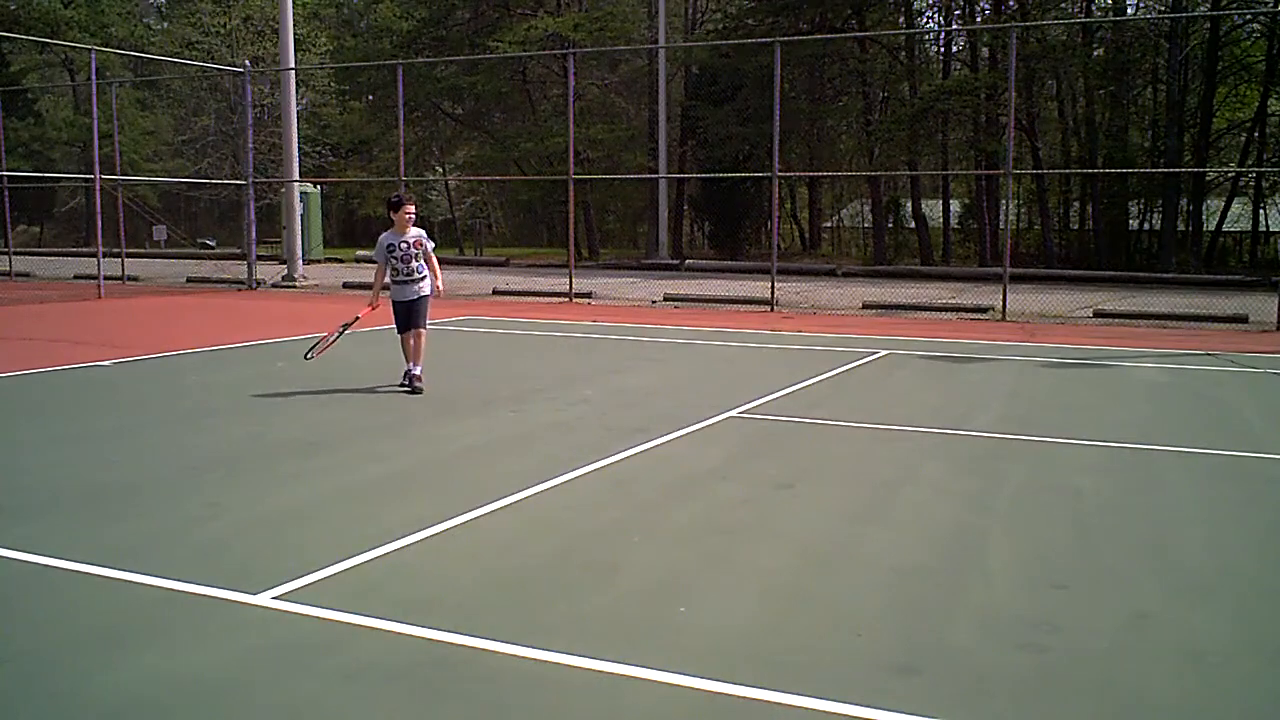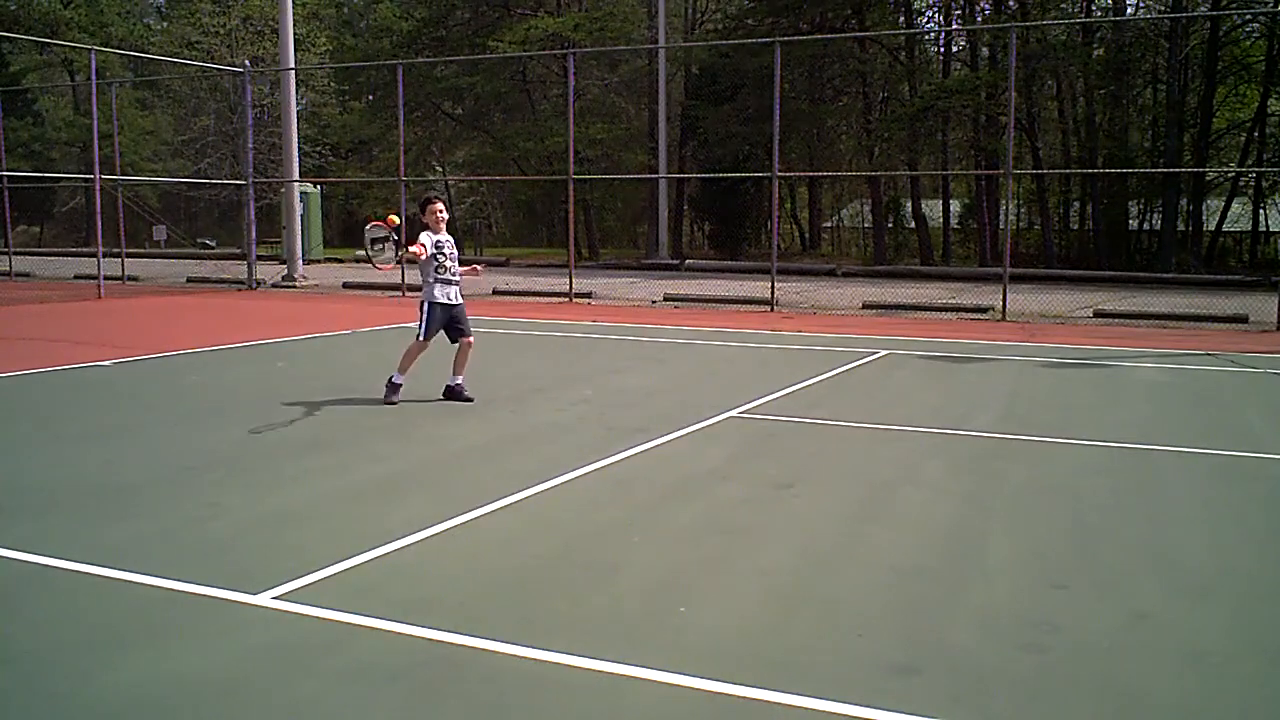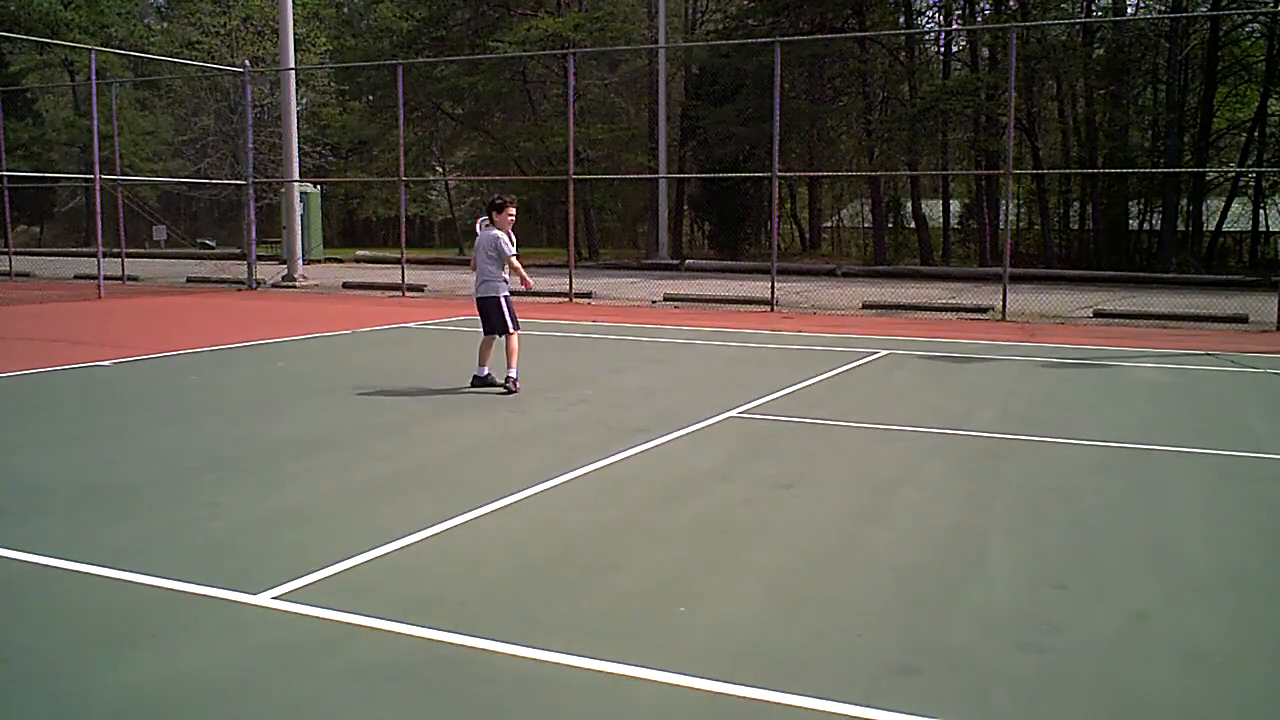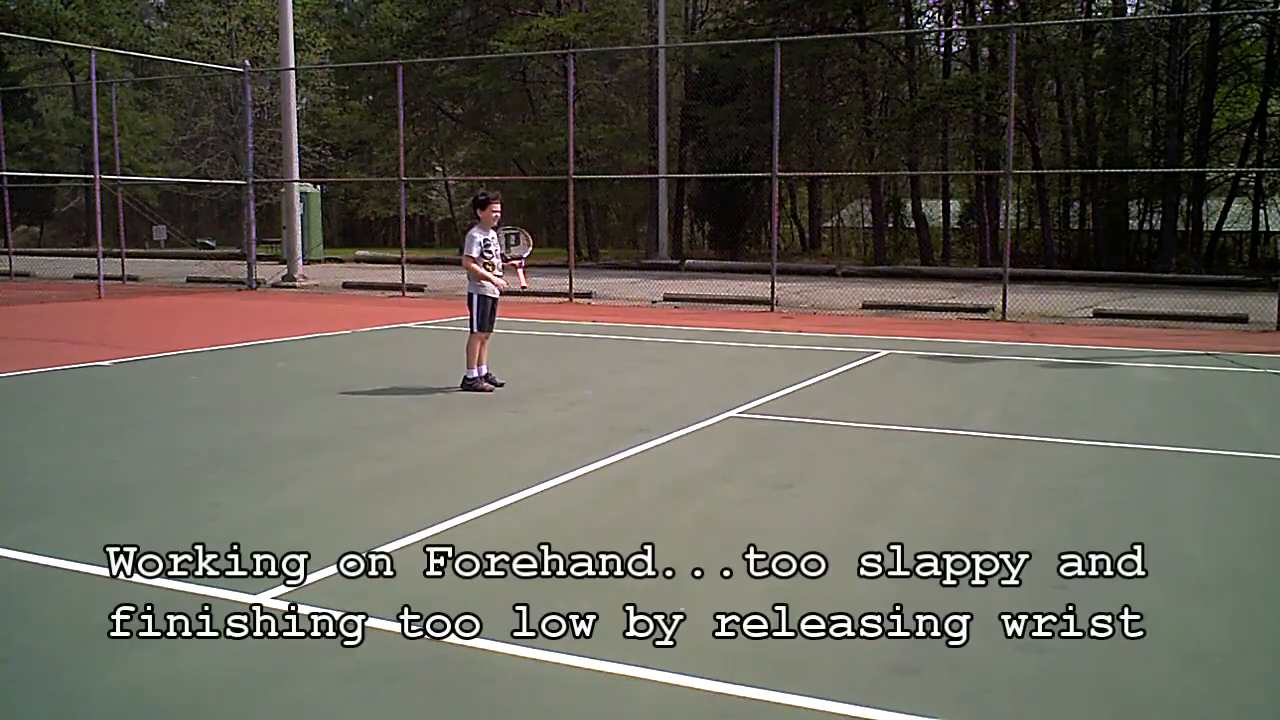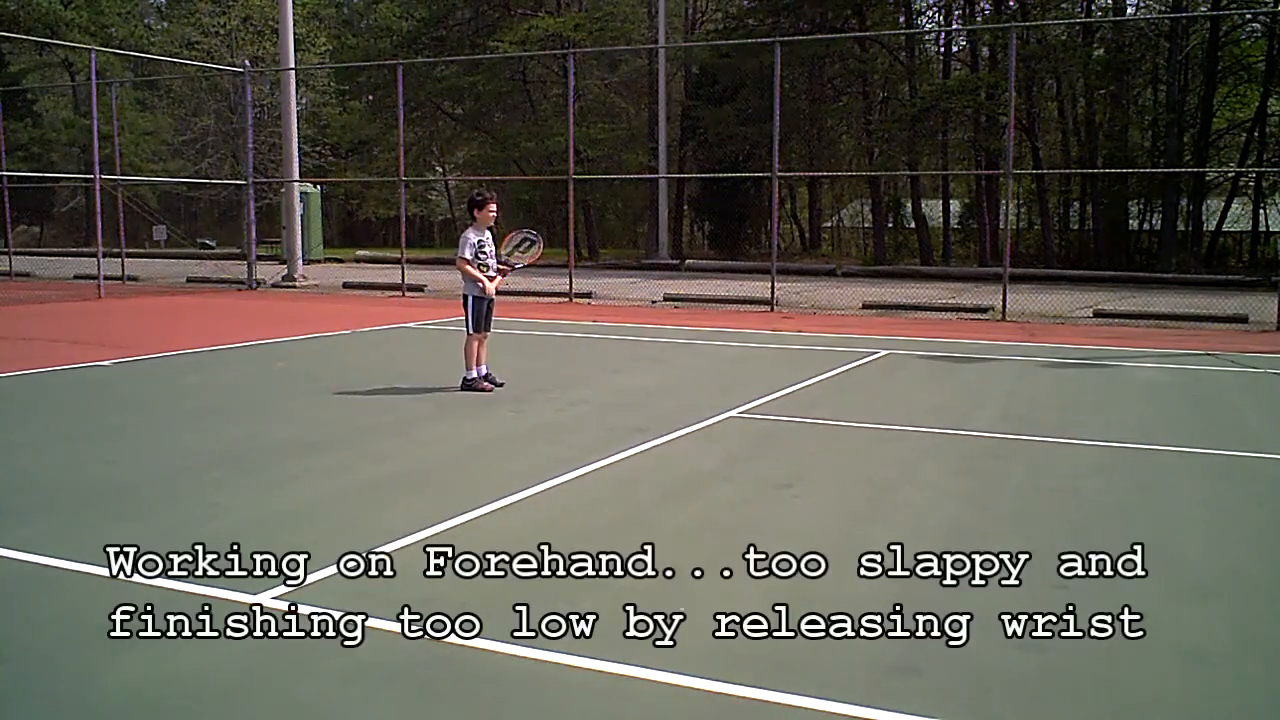
dt=1s
person 1, frame 1
left shoulder: (420, 234)
right shoulder: (385, 240)
left elbow: (430, 257)
right elbow: (381, 269)
left wrist: (437, 279)
right wrist: (375, 295)
left hip: (420, 291)
right hip: (398, 294)
left knee: (419, 331)
right knee: (405, 333)
left ankle: (416, 375)
right ankle: (410, 369)
person 1, frame 2
left shoulder: (449, 239)
right shoulder: (426, 237)
right elbow: (420, 255)
left wrist: (468, 271)
right wrist: (415, 251)
left hip: (455, 298)
right hip: (434, 298)
left knee: (467, 341)
right knee: (422, 341)
left ankle: (454, 385)
right ankle: (396, 382)
person 1, frame 3
left shoulder: (481, 236)
right shoulder: (500, 236)
left elbow: (474, 265)
right elbow: (513, 262)
right wrist: (525, 278)
left hip: (481, 293)
right hip: (496, 292)
left knee: (490, 334)
right knee: (511, 333)
left ankle: (481, 374)
right ankle: (511, 377)
person 1, frame 4
left shoulder: (493, 234)
right shoulder: (474, 235)
right elbow: (468, 263)
left wrist: (509, 264)
right wrist: (492, 278)
left hip: (492, 292)
right hip: (480, 291)
left knee: (485, 334)
right knee: (477, 333)
left ankle: (483, 373)
right ankle: (471, 377)
person 1, frame 5
left shoulder: (488, 234)
right shoulder: (469, 236)
right elbow: (461, 264)
left wrist: (498, 276)
right wrist: (484, 280)
left hip: (488, 292)
right hip: (475, 293)
left knee: (483, 335)
right knee: (474, 334)
left ankle: (482, 372)
right ankle: (470, 378)
